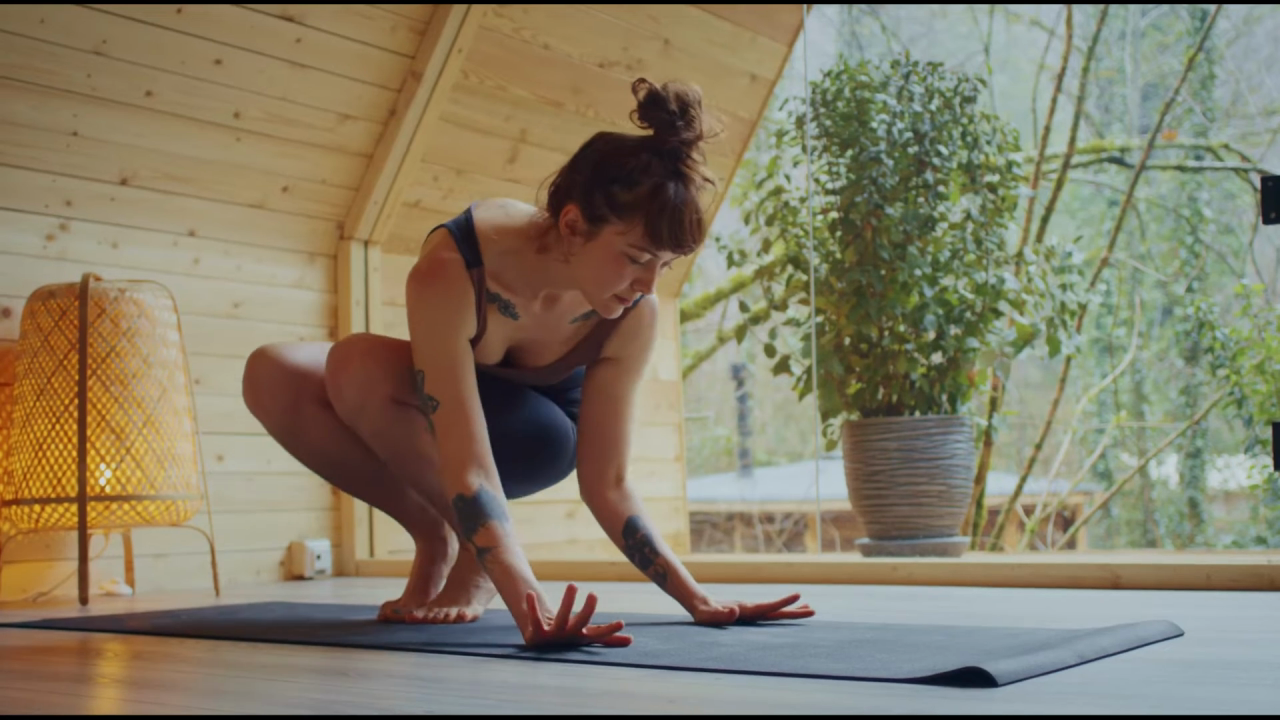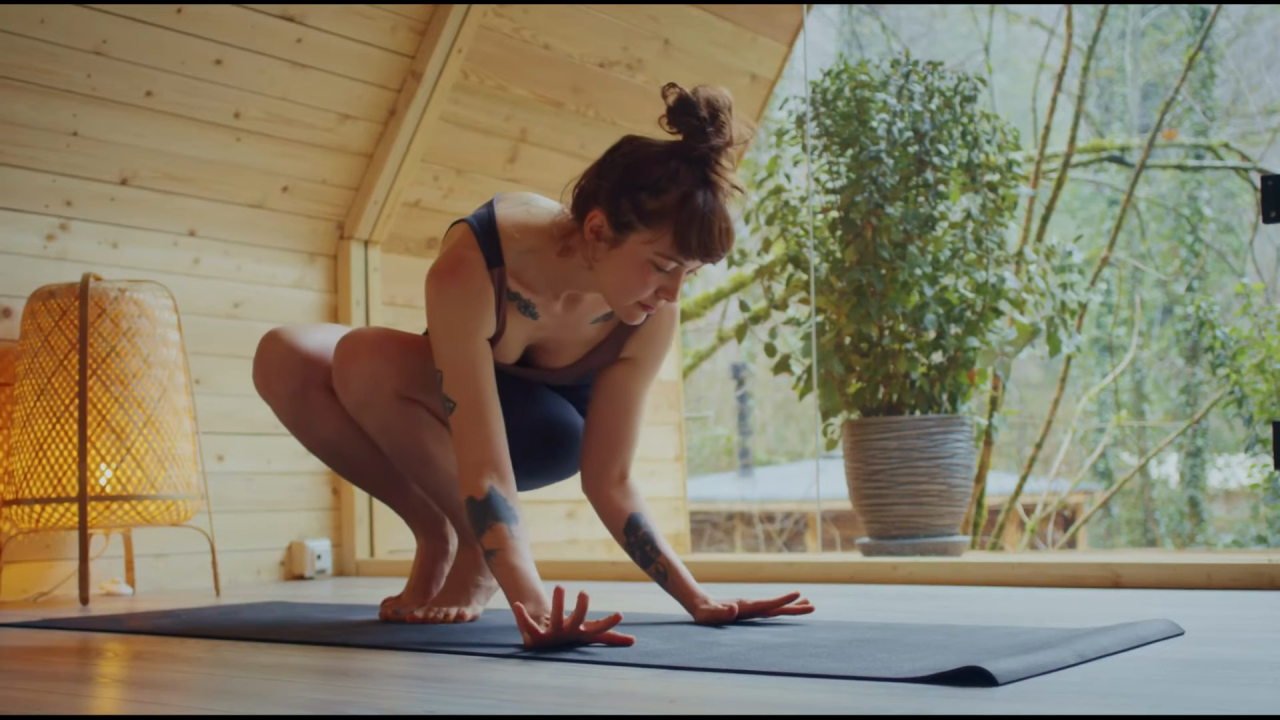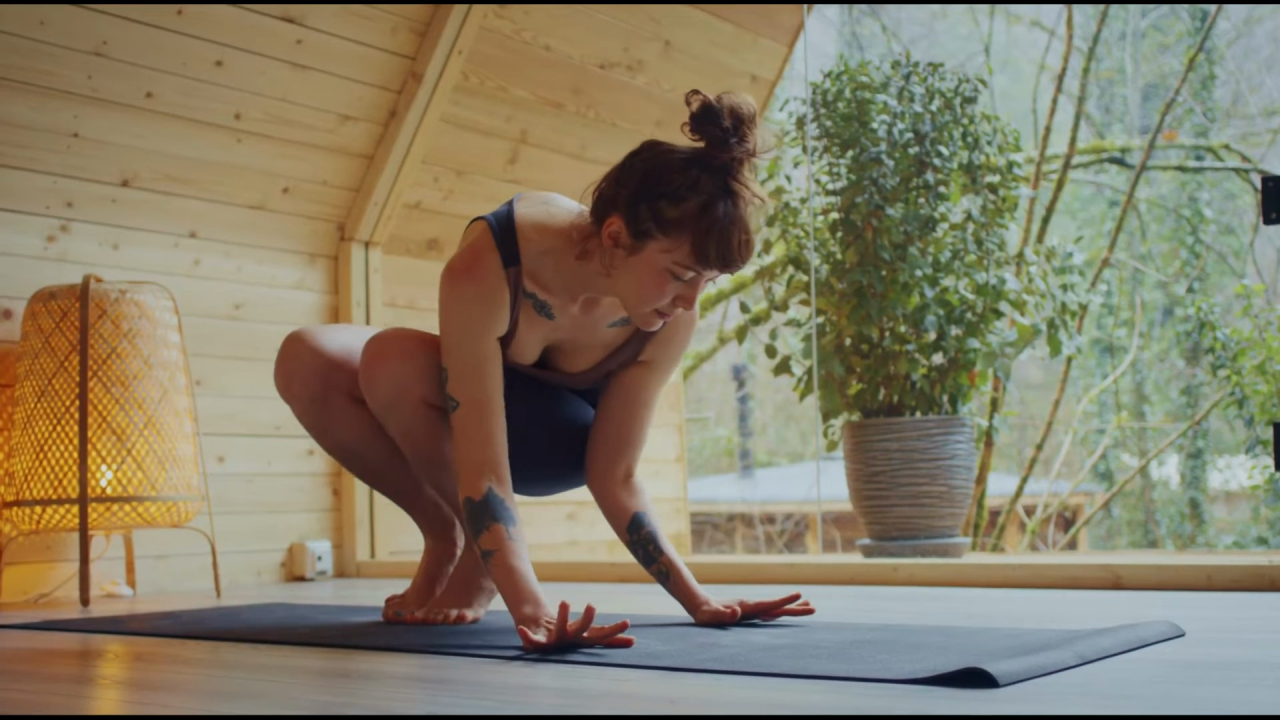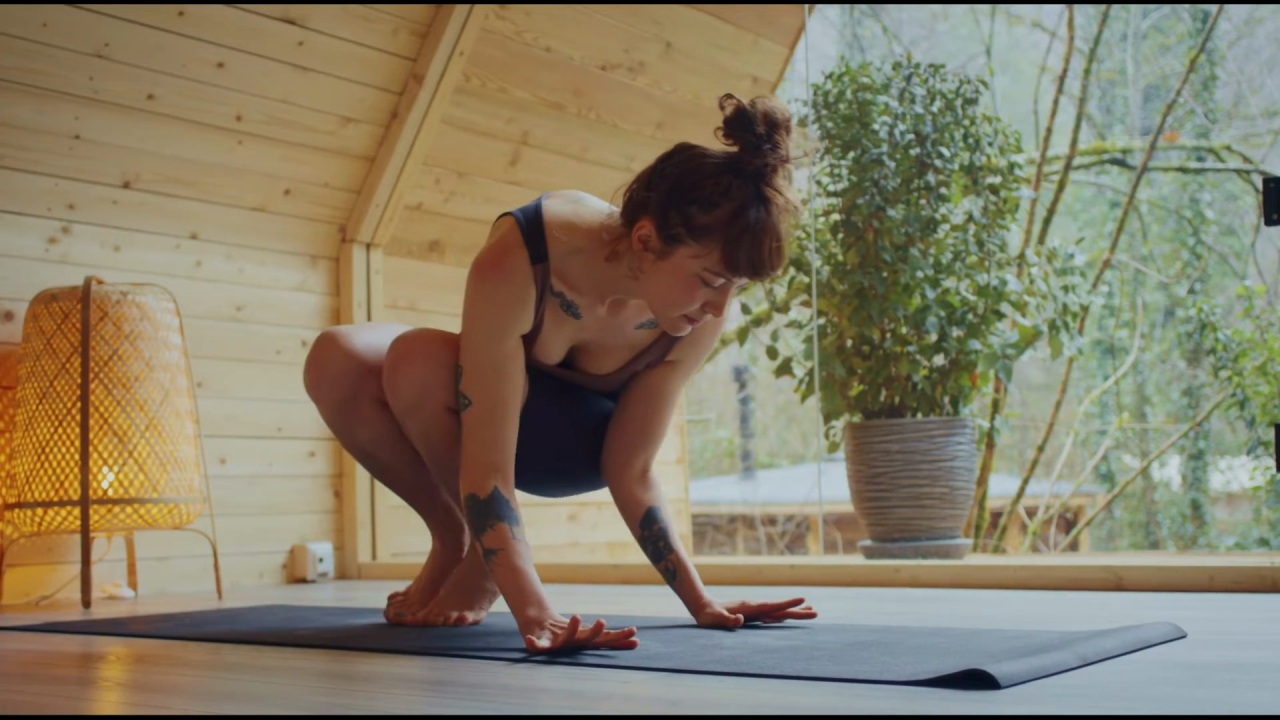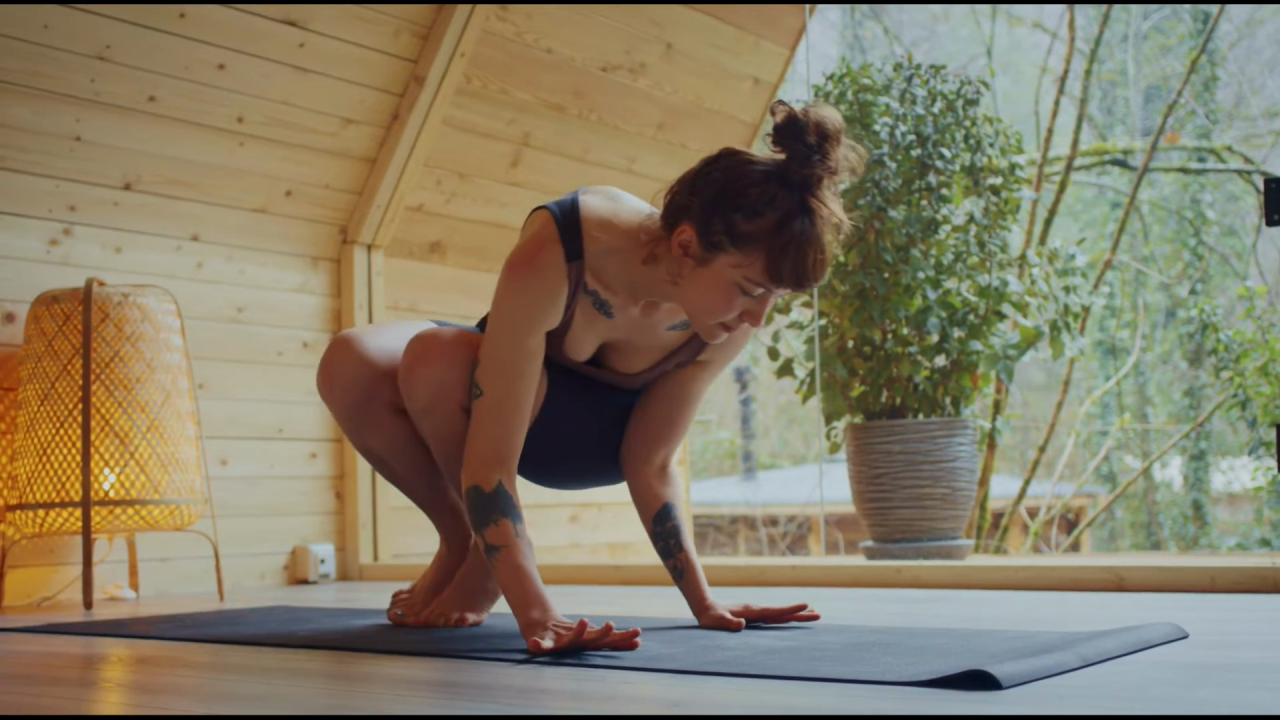
dt=0.3s
person 1, frame 1
left shoulder: (634, 317)
right shoulder: (449, 272)
left elbow: (606, 485)
right elbow: (469, 469)
left wrist: (696, 599)
right wrist: (530, 607)
left hip: (540, 433)
right hip: (434, 417)
left knee: (358, 369)
right knee: (272, 376)
left ankle: (474, 559)
right ankle: (436, 538)
person 1, frame 2
left shoulder: (653, 320)
right shoulder: (470, 268)
left elbow: (610, 482)
right elbow: (485, 471)
left wrist: (696, 599)
right wrist: (535, 609)
left hip: (553, 426)
right hip: (447, 407)
right knee: (283, 360)
left ankle: (476, 554)
right ankle: (436, 536)
person 1, frame 3
left shoulder: (670, 324)
right shoulder: (486, 266)
left elbow: (614, 479)
right elbow: (483, 471)
left wrist: (697, 600)
right wrist: (531, 612)
left hip: (562, 438)
right hip: (457, 409)
left knee: (395, 364)
right knee: (306, 361)
left ankle: (478, 560)
right ankle: (444, 538)
person 1, frame 4
left shoulder: (697, 323)
right shoulder: (515, 262)
left elbow: (631, 473)
right elbow: (488, 466)
left wrist: (701, 602)
right wrist: (535, 614)
left hip: (580, 441)
right hip: (474, 412)
left knee: (419, 364)
right knee: (336, 361)
left ankle: (484, 561)
right ankle: (453, 539)
person 1, frame 5
left shoulder: (727, 323)
right shoulder: (551, 255)
left elbow: (649, 464)
right elbow: (490, 459)
left wrist: (703, 601)
right wrist: (537, 615)
left hip: (594, 432)
right hip: (498, 367)
right knee: (350, 365)
left ankle: (487, 558)
right ankle: (460, 540)
